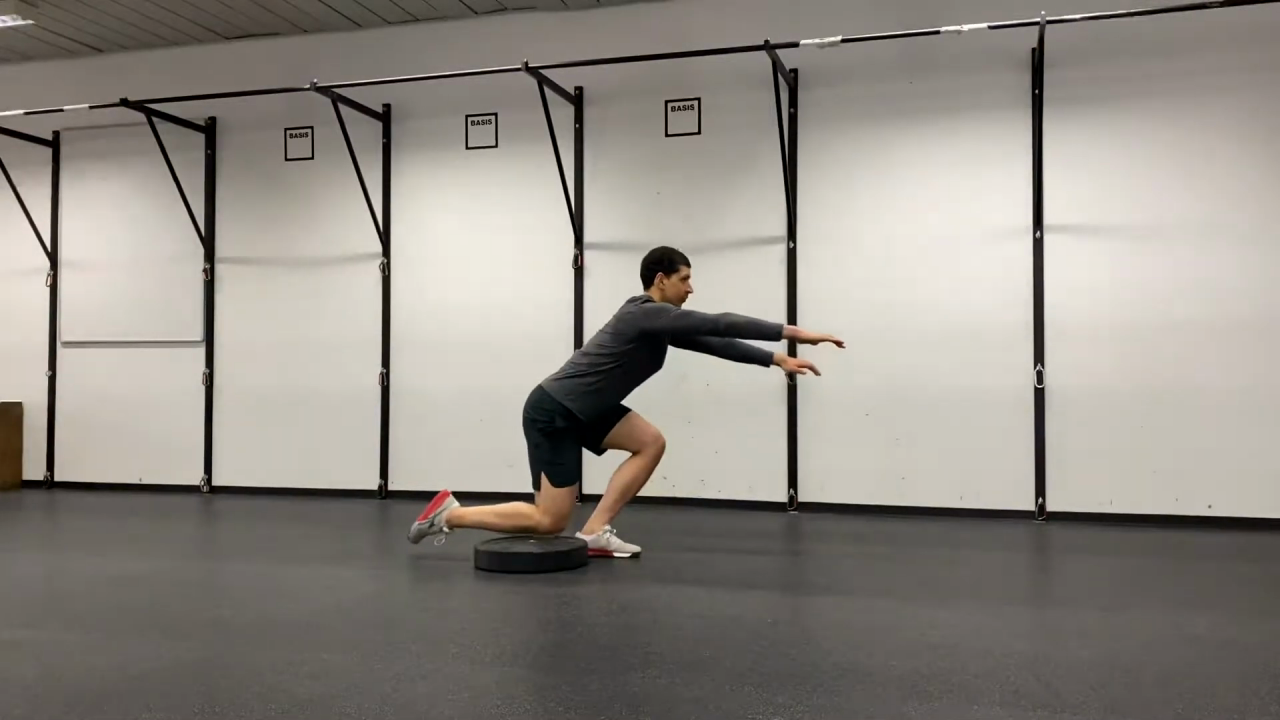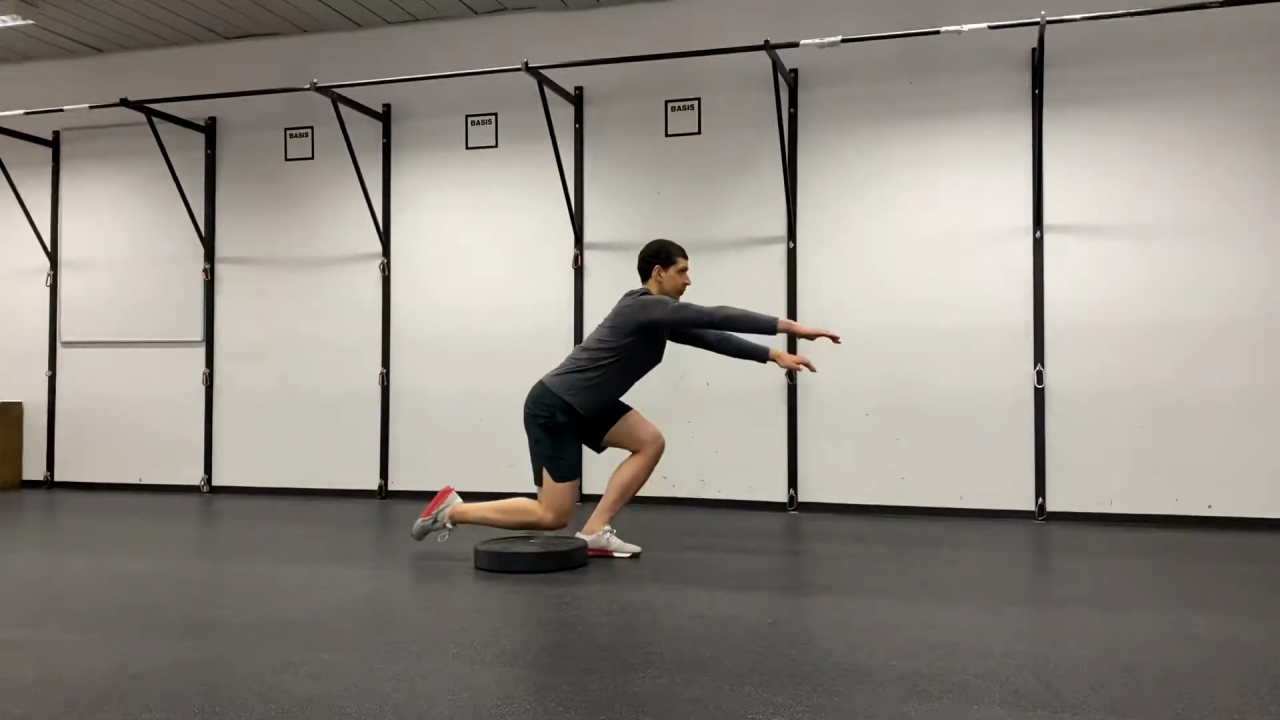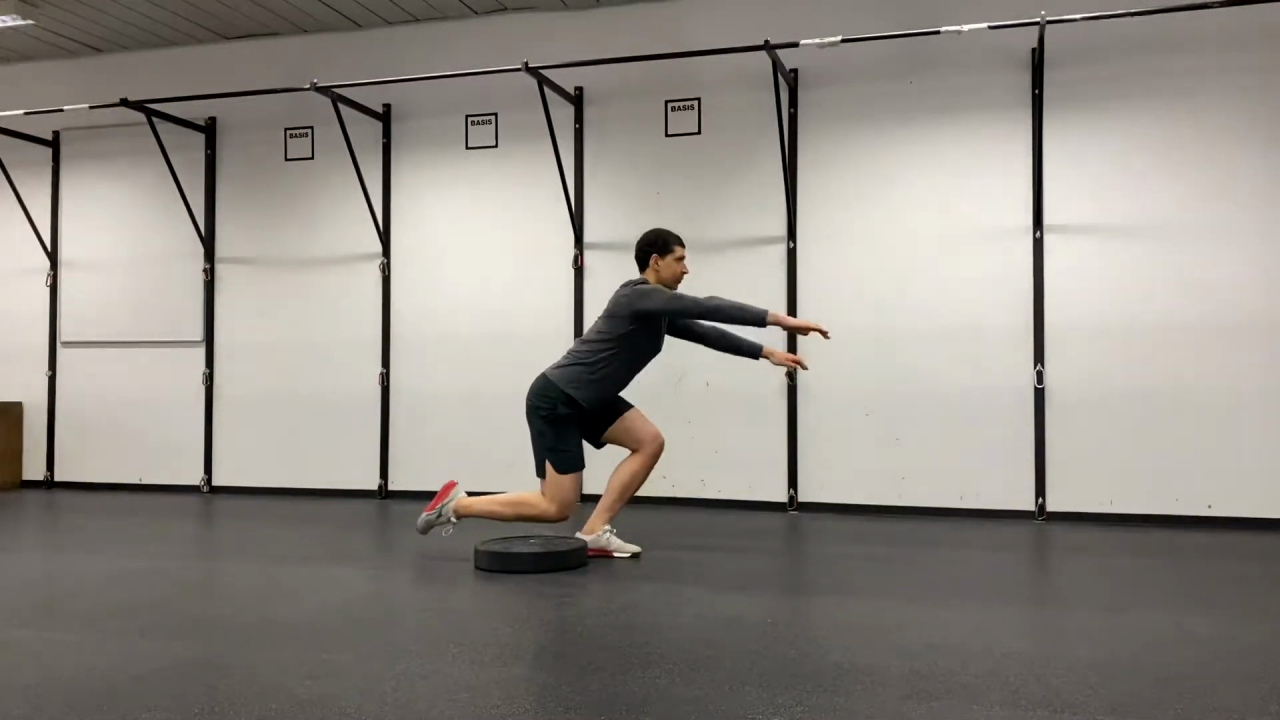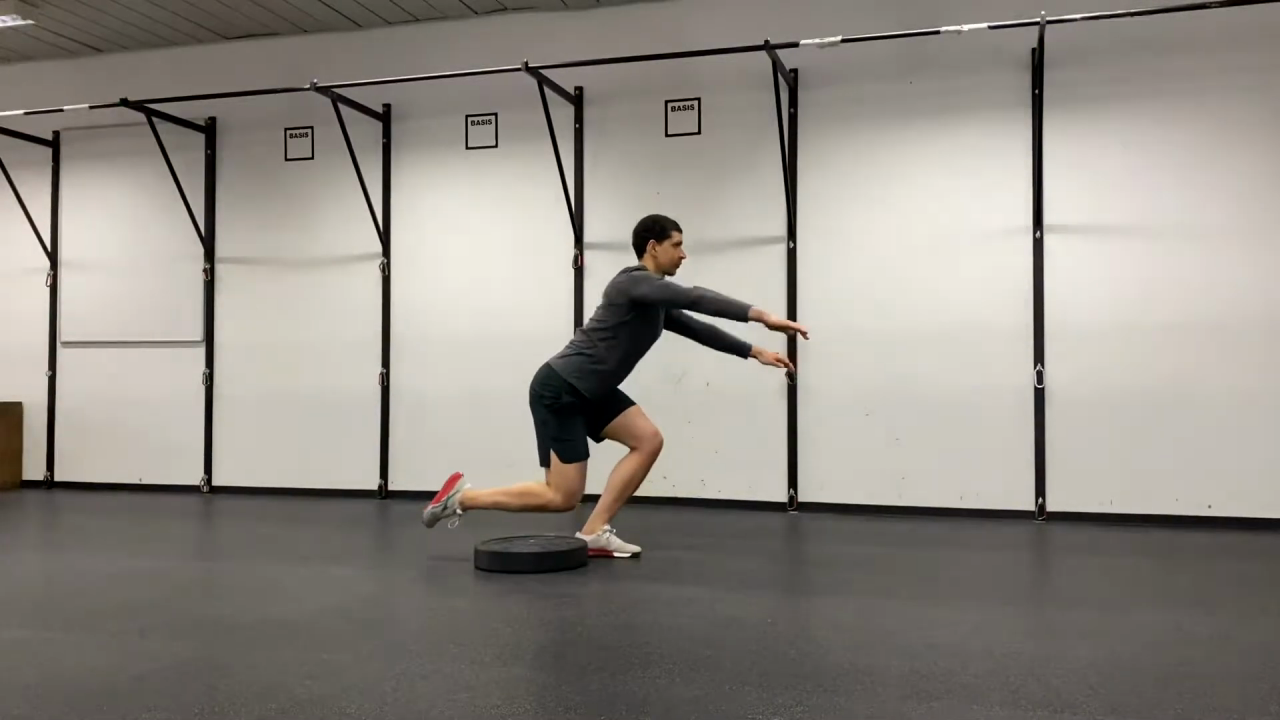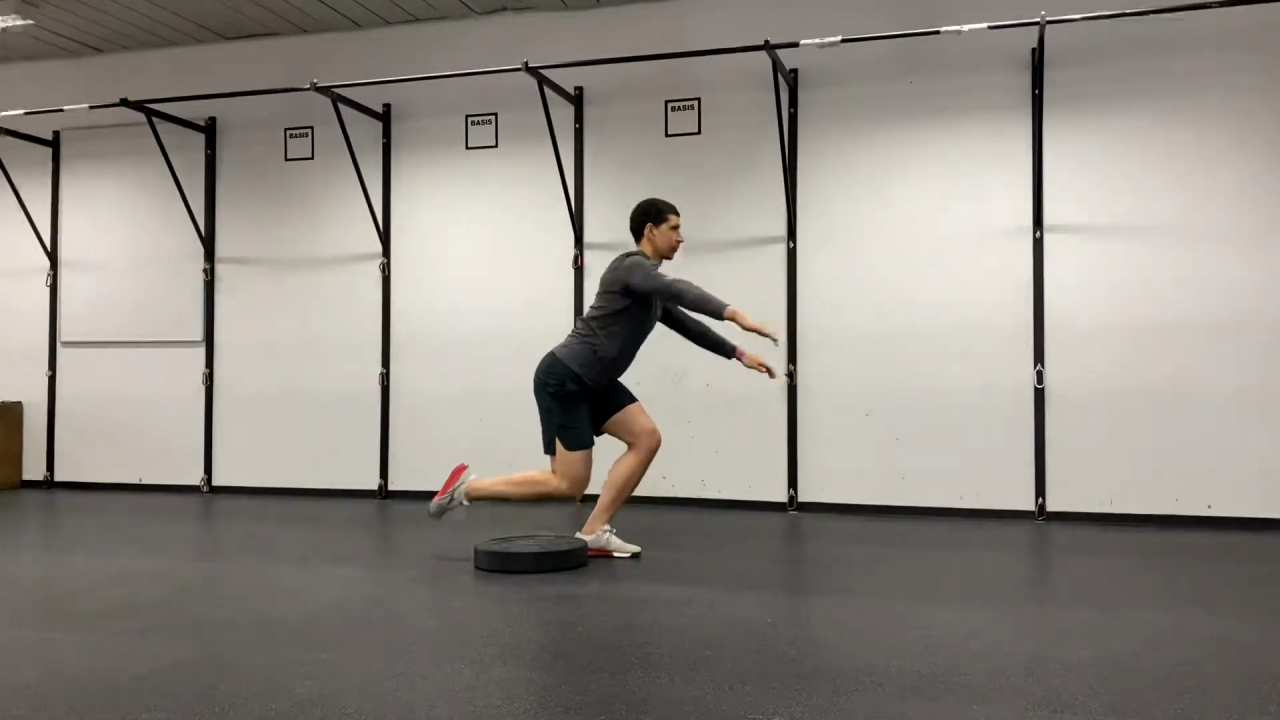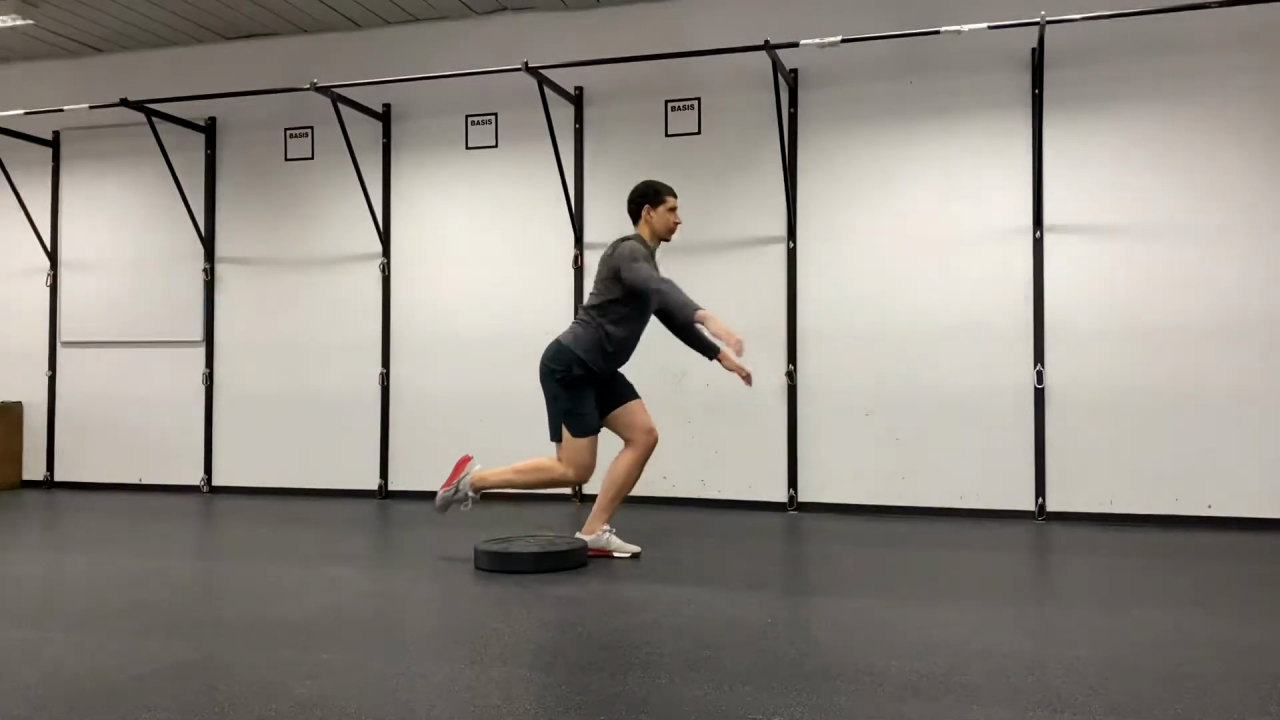
dt=0.1s
person 1, frame 1
left shoulder: (658, 322)
right shoulder: (645, 313)
left elbow: (712, 341)
right elbow: (716, 324)
left wrist: (776, 358)
right wrist: (791, 332)
left hip: (579, 408)
right hip: (552, 412)
left knee: (651, 444)
right knee: (550, 521)
left ankle: (595, 532)
right ankle: (449, 514)
person 1, frame 2
left shoulder: (657, 317)
right shoulder: (643, 306)
left elbow: (708, 337)
right elbow: (713, 318)
left wrist: (773, 355)
right wrist: (787, 325)
left hip: (580, 405)
right hip: (552, 408)
left knee: (650, 442)
right knee: (552, 516)
left ankle: (595, 532)
right ankle: (452, 511)
person 1, frame 3
left shoulder: (657, 310)
right shoulder: (639, 295)
left elbow: (703, 331)
right elbow: (705, 308)
left wrist: (764, 352)
right wrist: (776, 318)
left hip: (584, 398)
right hip: (555, 400)
left knee: (649, 442)
right knee: (556, 507)
left ankle: (594, 533)
right ankle: (456, 503)
person 1, frame 4
left shoulder: (654, 302)
right shoulder: (634, 281)
left elbow: (695, 328)
right elbow: (692, 297)
left wrist: (754, 352)
right wrist: (758, 314)
left hip: (587, 391)
right hip: (558, 391)
left knee: (648, 440)
right knee: (560, 497)
left ankle: (594, 532)
right ankle: (461, 497)
person 1, frame 5
left shoulder: (648, 280)
right shoulder: (632, 267)
left elbow: (682, 320)
right elbow: (679, 289)
left wrist: (736, 352)
right wrist: (735, 314)
left hip: (592, 379)
right hip: (564, 378)
left knee: (646, 438)
right knee: (568, 484)
left ankle: (594, 533)
right ankle: (467, 487)
person 1, frame 6
left shoulder: (643, 264)
right shoulder: (628, 252)
left elbow: (672, 317)
right elbow: (662, 287)
left wrist: (719, 355)
right wrist: (709, 319)
left hip: (595, 369)
right hip: (569, 366)
left knee: (643, 435)
right knee: (574, 471)
left ankle: (594, 533)
right ankle: (474, 478)
